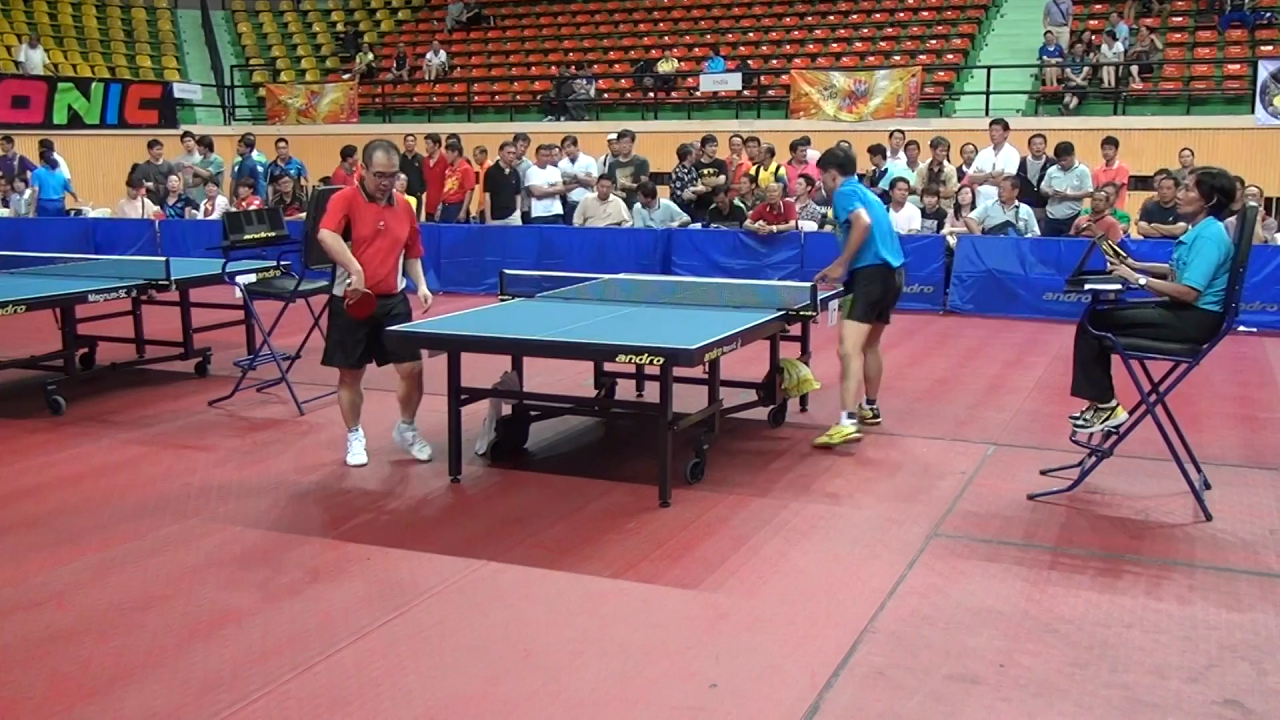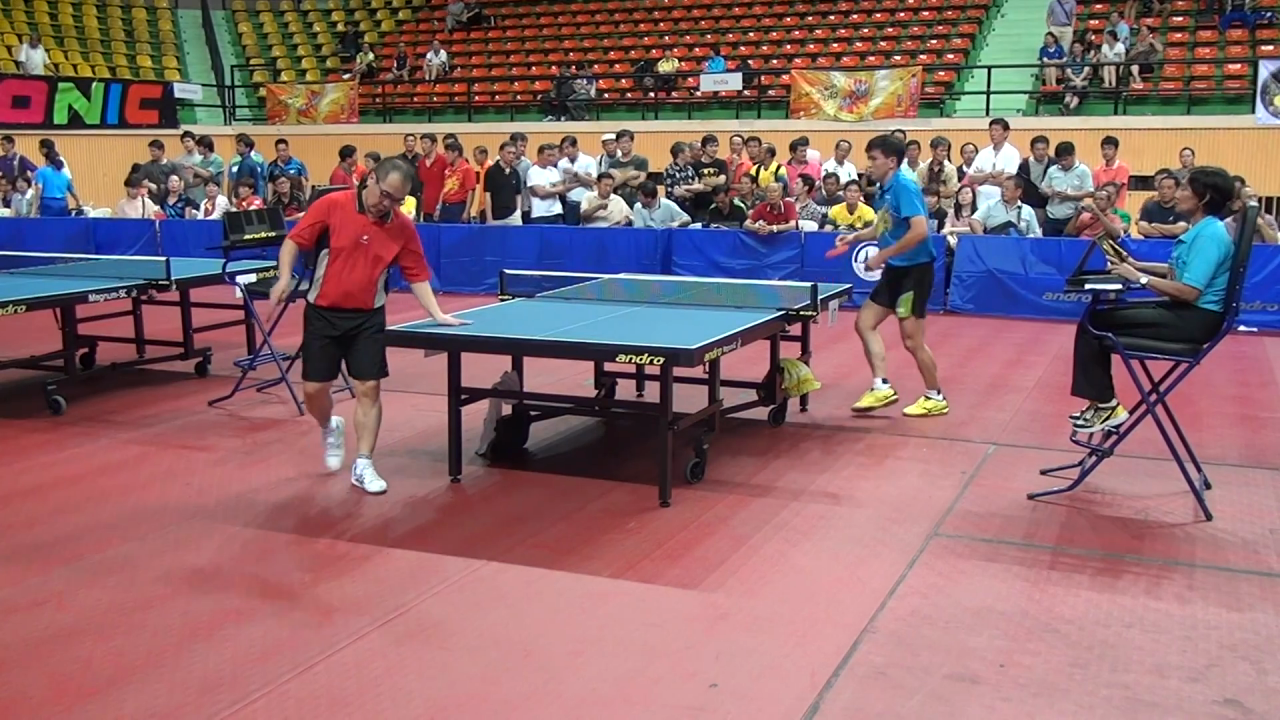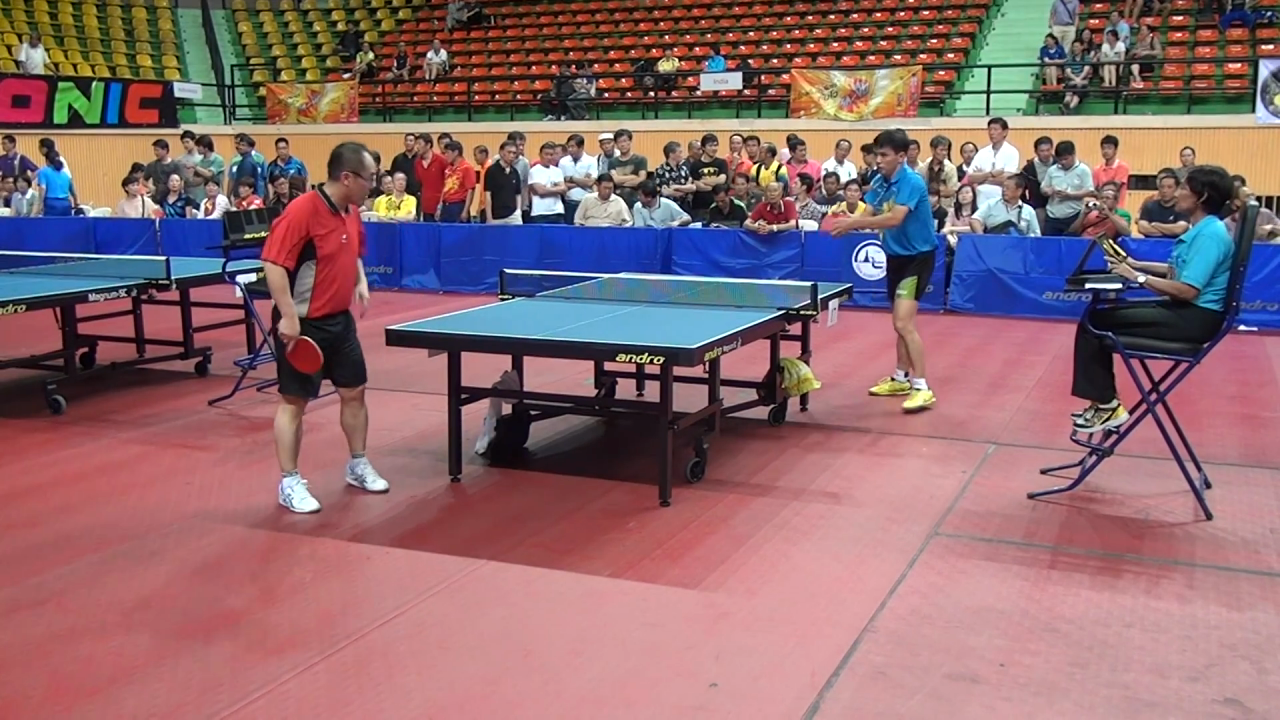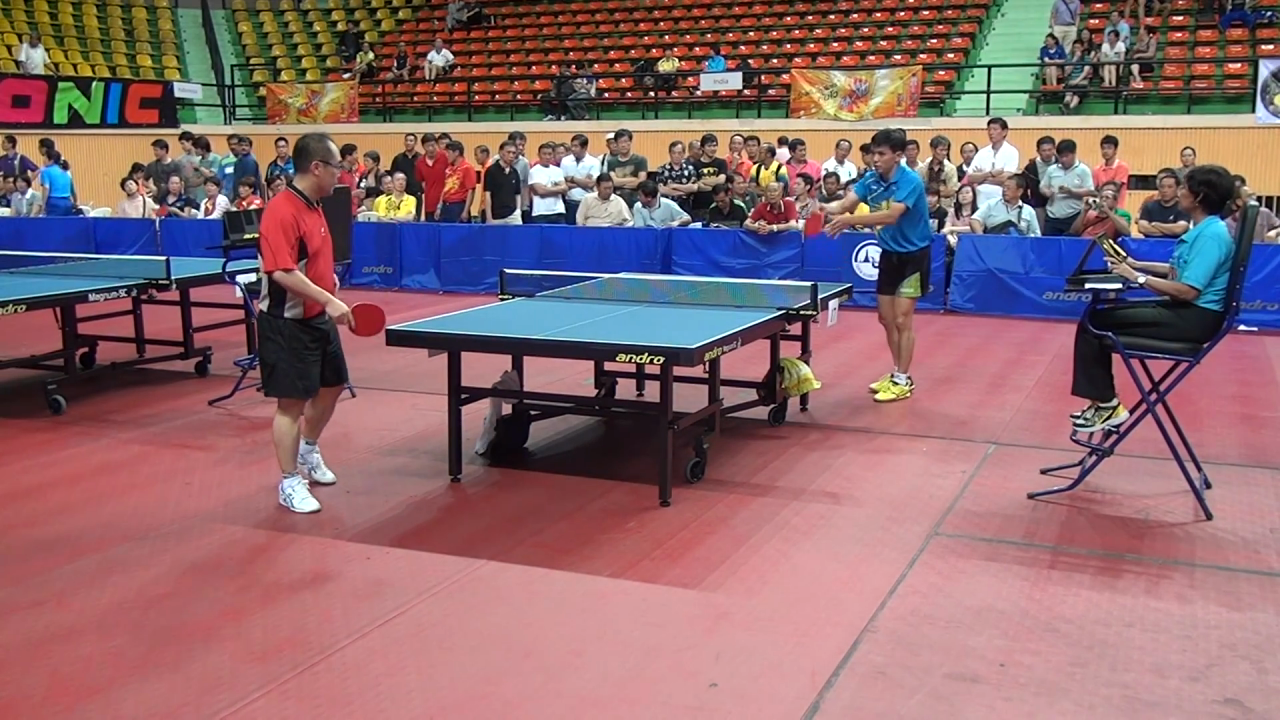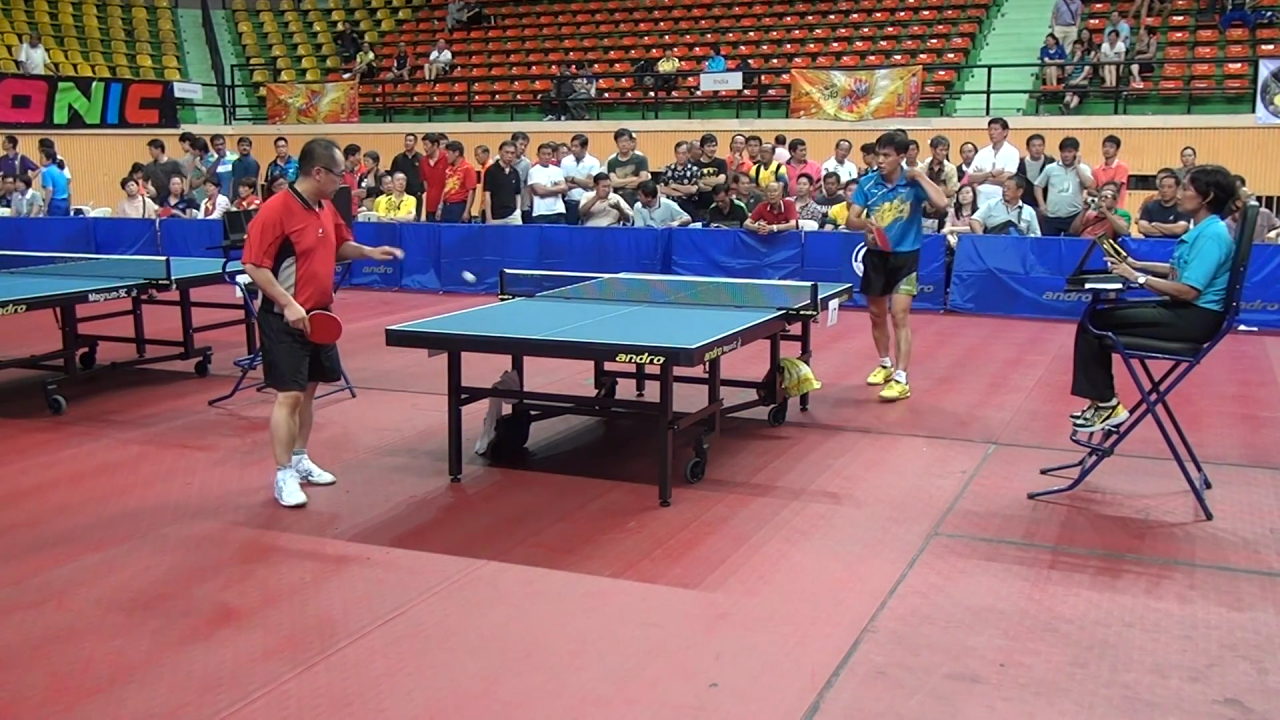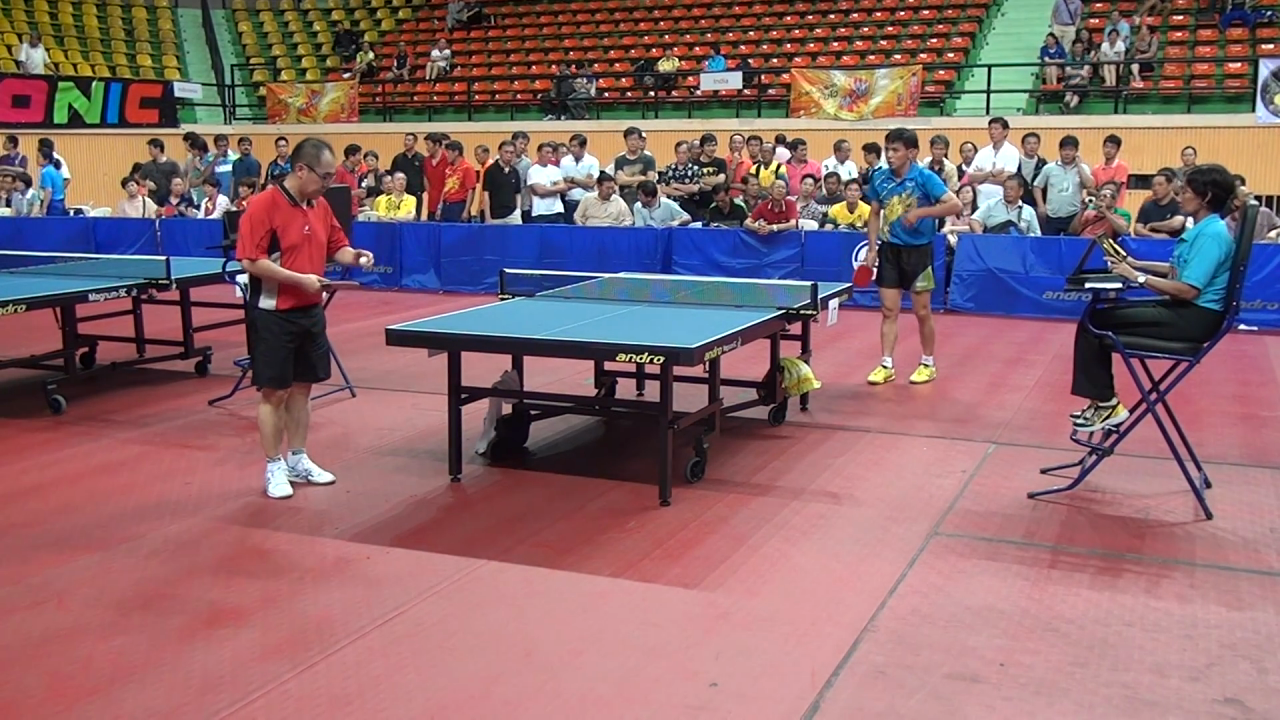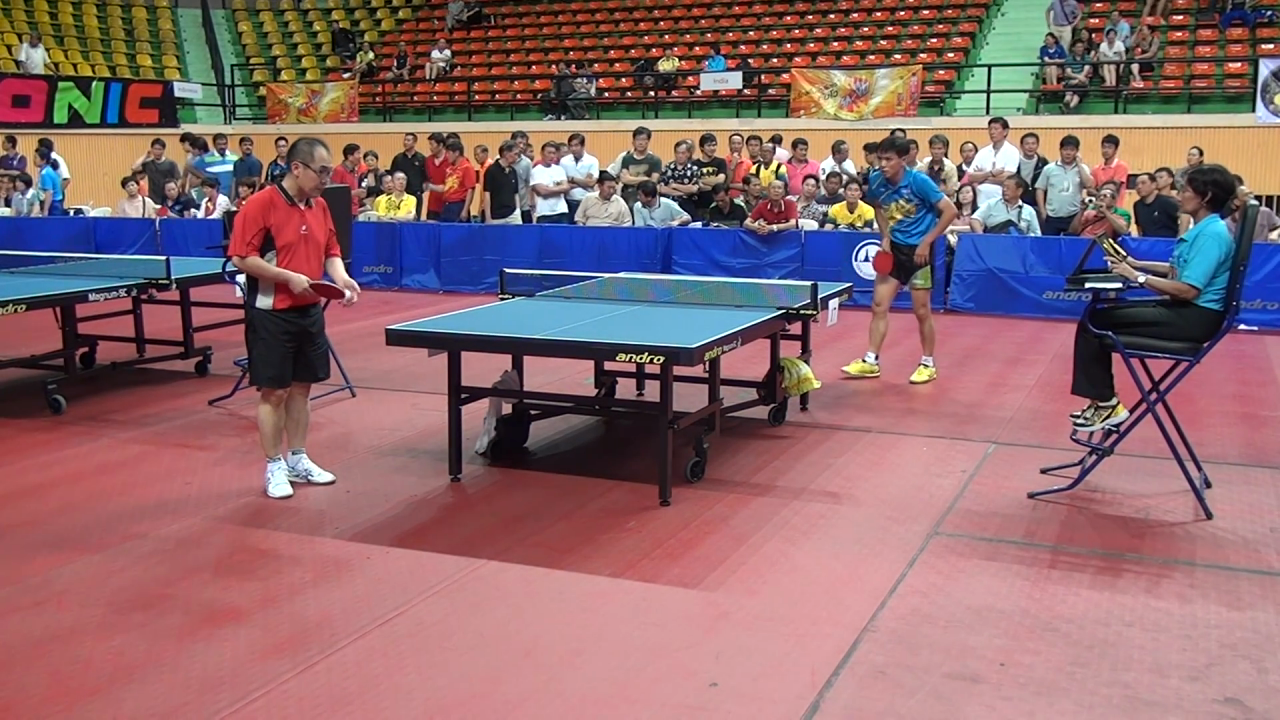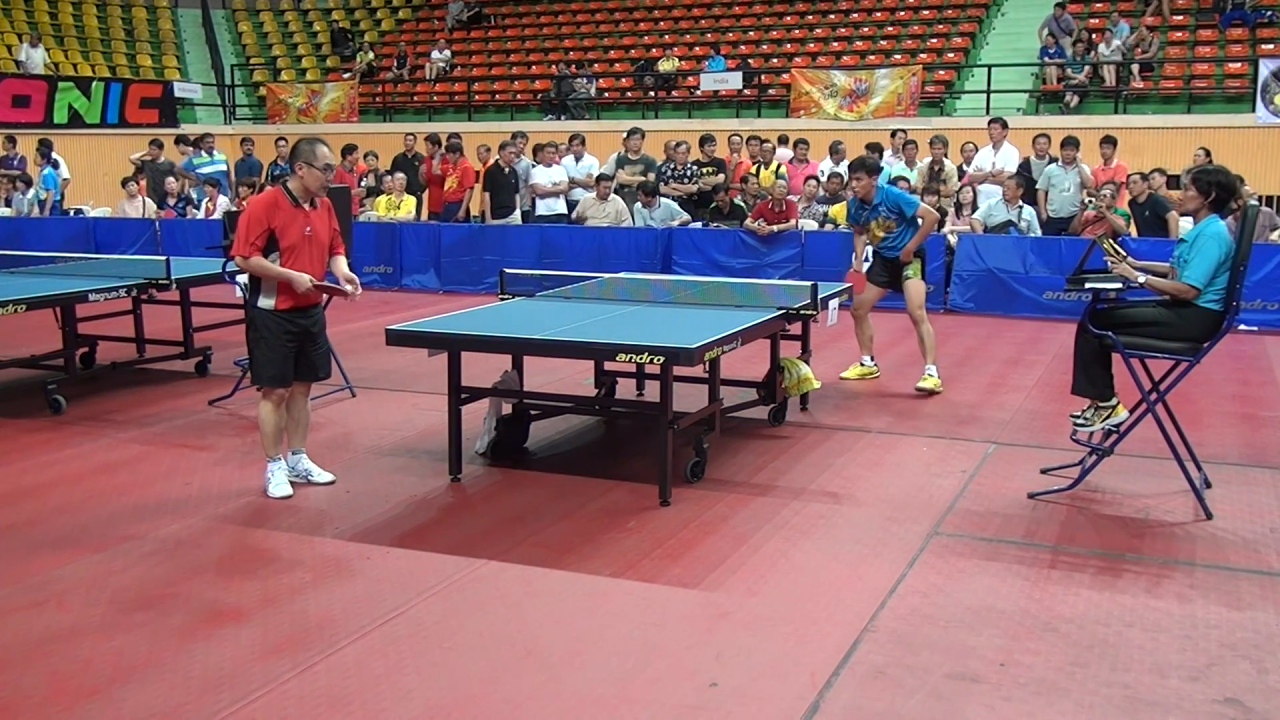
dt=0.5s
person 1, frame 1
left shoulder: (403, 207)
right shoulder: (344, 200)
left elbow: (412, 252)
right elbow: (326, 235)
left wrist: (420, 286)
right wrist: (355, 270)
left hip: (392, 301)
left knee: (412, 369)
right knee: (350, 375)
left ankle: (407, 429)
right ankle: (355, 437)
person 1, frame 2
left shoulder: (403, 227)
right shoulder: (331, 205)
left elbow: (417, 275)
right elbow: (293, 241)
left wrist: (436, 313)
right wrist: (284, 278)
left hip: (367, 317)
right hip: (323, 312)
left knee: (368, 389)
right knee: (315, 388)
left ankle: (363, 465)
right ankle: (331, 429)
person 1, frame 3
left shoulder: (352, 212)
right shoulder: (301, 212)
right elbow: (273, 265)
left wrist: (361, 281)
right wrist: (287, 316)
left hip: (339, 320)
right hip: (302, 325)
left knee: (353, 392)
right knee: (294, 401)
left ankle: (358, 465)
right ankle: (289, 483)
person 1, frame 4
left shoulder: (312, 205)
right shoulder: (282, 211)
right elbow: (282, 272)
left wrist: (329, 275)
right wrist: (329, 301)
left hip: (318, 319)
right hip: (287, 324)
left knee: (331, 386)
right knee: (292, 404)
left ankle: (307, 452)
right ankle: (290, 483)
person 1, frame 5
left shoulder: (326, 208)
right shoulder: (276, 210)
left elbow: (340, 244)
right elbow: (254, 265)
left wrist: (371, 252)
right wrist: (288, 305)
left hip: (318, 316)
right hip: (285, 319)
left knee: (308, 391)
right knee: (290, 395)
left ankle: (299, 460)
right ankle: (283, 473)
person 1, frame 6
left shoulder: (320, 206)
right shoulder: (264, 205)
left elbow: (335, 247)
right elbow: (251, 261)
left wrist: (353, 255)
right wrist: (299, 278)
left hip: (310, 313)
right hip: (272, 315)
left knee: (302, 389)
right knee: (274, 393)
left ankle: (298, 460)
right ankle: (274, 468)
person 1, frame 7
left shoulder: (320, 206)
right shoulder: (261, 205)
left elbow: (330, 251)
right elbow: (240, 257)
left wrist: (341, 277)
right wrist: (288, 276)
left hip: (309, 313)
right hip: (271, 315)
left knee: (301, 389)
right knee: (274, 392)
left ankle: (297, 460)
right ankle: (274, 467)
person 1, frame 8
left shoulder: (324, 206)
right shoulder: (265, 205)
left elbow: (335, 249)
right elbow: (244, 257)
left wrist: (343, 271)
right wrist: (291, 276)
left hip: (311, 312)
right hip: (272, 314)
left knee: (301, 389)
right knee: (275, 392)
left ankle: (297, 460)
right ankle: (274, 468)
person 2, frame 1
left shoulder: (844, 193)
right shoulder: (864, 194)
left elbow: (861, 224)
left wrist: (840, 265)
right wrist: (835, 270)
left hip: (871, 275)
right hip: (891, 274)
left knee: (848, 350)
right knee: (868, 345)
left ankle: (847, 423)
right ankle: (869, 407)
person 2, frame 2
left shoulder: (904, 187)
right shoulder: (884, 190)
left elbow: (919, 232)
left wrist: (883, 255)
right wrist: (855, 237)
left hip: (914, 269)
right hip: (894, 269)
left knee: (911, 340)
right knee: (864, 324)
left ankle: (935, 397)
right ankle: (881, 388)
person 2, frame 3
left shoulder: (912, 182)
right shoulder: (879, 182)
left elbow: (894, 219)
right elbow: (869, 215)
left wrist: (851, 223)
right wrist: (847, 220)
left hip: (917, 258)
right hip: (896, 257)
left knee: (903, 324)
right knee: (902, 324)
left ankle: (922, 389)
right ankle: (901, 378)
person 2, frame 4
left shoulder: (910, 181)
right shoulder: (871, 180)
left elbow: (891, 216)
right elbow: (847, 203)
left wrist: (849, 220)
right wrist: (829, 210)
left hip: (912, 255)
right hip: (889, 254)
left knee: (902, 320)
right knee: (886, 318)
left ankle: (901, 382)
right ankle: (899, 373)
person 2, frame 5
left shoulder: (913, 182)
right shoulder: (867, 183)
left elbow: (942, 203)
right elbow: (851, 219)
left wrist: (921, 177)
right wrist: (866, 225)
left hip: (905, 256)
right hip: (876, 255)
left knee: (899, 318)
right knee: (877, 316)
left ankle: (900, 378)
right ankle: (885, 365)
person 2, frame 6
left shoulder: (925, 178)
right shoulder: (878, 179)
left elbow: (955, 206)
left wrist: (921, 211)
right wrist: (872, 248)
left hip: (918, 250)
right hip: (889, 250)
left knee: (921, 312)
right knee: (889, 311)
left ankle: (928, 363)
right ankle: (887, 365)
person 2, frame 7
left shoulder: (919, 181)
right shoulder: (876, 182)
left elbow: (950, 211)
left wrist: (927, 242)
right wrist: (885, 236)
left hip: (918, 249)
right hip: (893, 249)
left knee: (921, 311)
right knee: (879, 306)
left ankle: (927, 364)
right ankle: (871, 361)
person 2, frame 8
left shoulder: (893, 196)
right shoulder: (855, 205)
left elbow: (932, 216)
left wrist: (911, 247)
right wrist: (858, 259)
left hip: (908, 257)
right hip: (882, 259)
left knee: (917, 313)
right knee: (858, 309)
left ankle: (931, 373)
right ankle: (868, 364)
person 3, frame 1
left shoulder: (1209, 236)
right shoulder: (1200, 231)
left elbow: (1189, 292)
left wrist: (1138, 279)
right wrist: (1137, 265)
left hip: (1193, 320)
right hip: (1180, 311)
left knee: (1093, 322)
right knee: (1097, 317)
left ankle: (1105, 405)
right ankle: (1103, 402)
person 3, frame 2
left shoulder: (1210, 235)
right shoulder: (1201, 230)
left elbow: (1189, 291)
left wrist: (1139, 277)
right wrist: (1136, 264)
left hip: (1193, 319)
right hip: (1182, 312)
left knee: (1094, 323)
right knee: (1097, 317)
left ankle: (1106, 405)
right ankle: (1103, 401)
person 3, frame 3
left shoulder: (1210, 234)
right shoulder: (1201, 230)
left elbow: (1187, 290)
left wrist: (1138, 277)
right wrist: (1137, 264)
left hip: (1194, 319)
right hip: (1183, 311)
left knee: (1094, 322)
right knee: (1098, 317)
left ankle: (1107, 405)
right ankle: (1105, 401)
person 3, frame 4
left shoulder: (1211, 235)
right shoulder: (1203, 230)
left elbow: (1188, 290)
left wrist: (1138, 277)
right wrist: (1138, 265)
left hip: (1194, 318)
right hip: (1183, 311)
left knee: (1094, 322)
right knee: (1098, 316)
left ankle: (1106, 404)
right ankle: (1105, 401)
person 3, frame 5
left shoulder: (1212, 235)
right shoulder: (1203, 230)
left elbow: (1188, 290)
left wrist: (1138, 277)
right wrist: (1138, 265)
left hip: (1193, 319)
right hip: (1183, 311)
left knee: (1094, 322)
right knee: (1097, 316)
left ankle: (1106, 404)
right ankle: (1104, 401)
person 3, frame 6
left shoulder: (1212, 234)
right shoulder: (1203, 229)
left elbow: (1188, 289)
left wrist: (1138, 277)
right wrist: (1138, 264)
left hip: (1193, 318)
right hip: (1182, 311)
left knee: (1095, 322)
right knee: (1097, 316)
left ankle: (1106, 403)
right ankle: (1104, 400)
person 3, frame 7
left shoulder: (1211, 234)
right shoulder: (1203, 229)
left elbow: (1188, 289)
left wrist: (1138, 277)
right wrist: (1138, 264)
left hip: (1194, 317)
right hip: (1183, 310)
left knee: (1094, 321)
right knee: (1097, 316)
left ankle: (1106, 403)
right ankle: (1104, 400)
person 3, frame 8
left shoulder: (1212, 234)
right shoulder: (1203, 230)
left elbow: (1188, 290)
left wrist: (1138, 277)
right wrist: (1137, 264)
left hip: (1193, 318)
right hip: (1183, 311)
left knee: (1094, 322)
right knee: (1097, 316)
left ankle: (1106, 403)
right ankle: (1104, 401)
